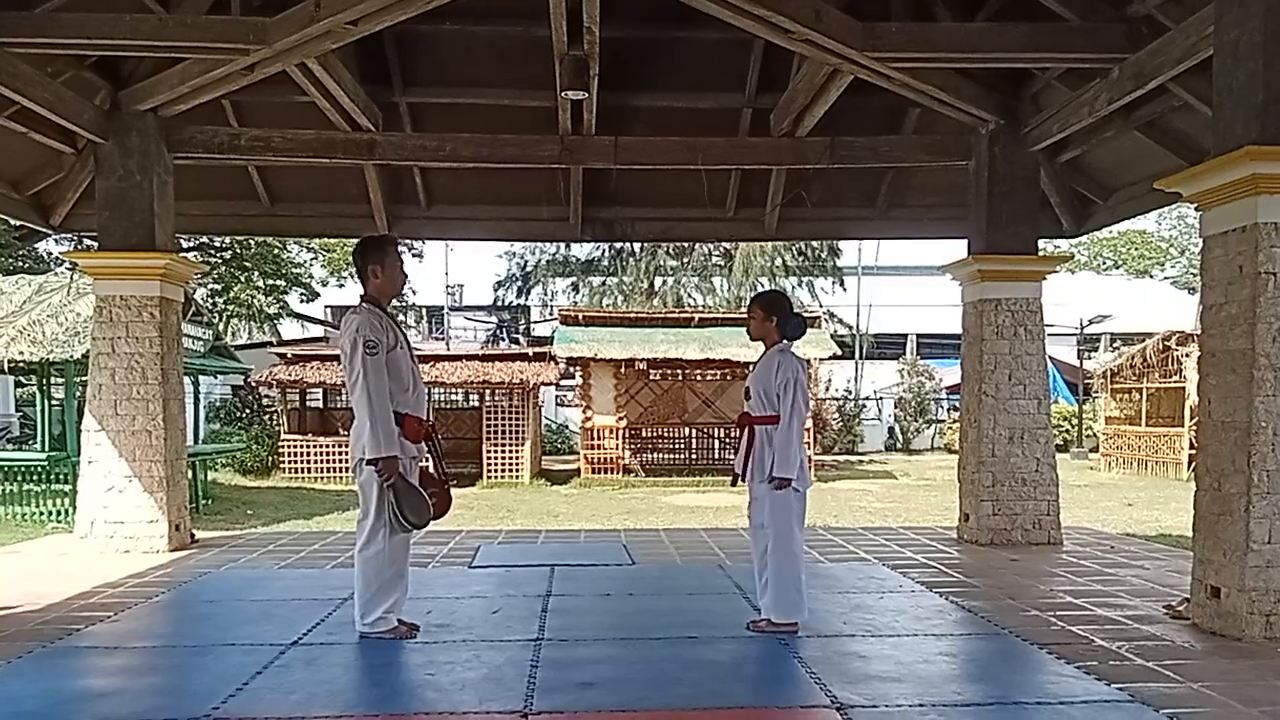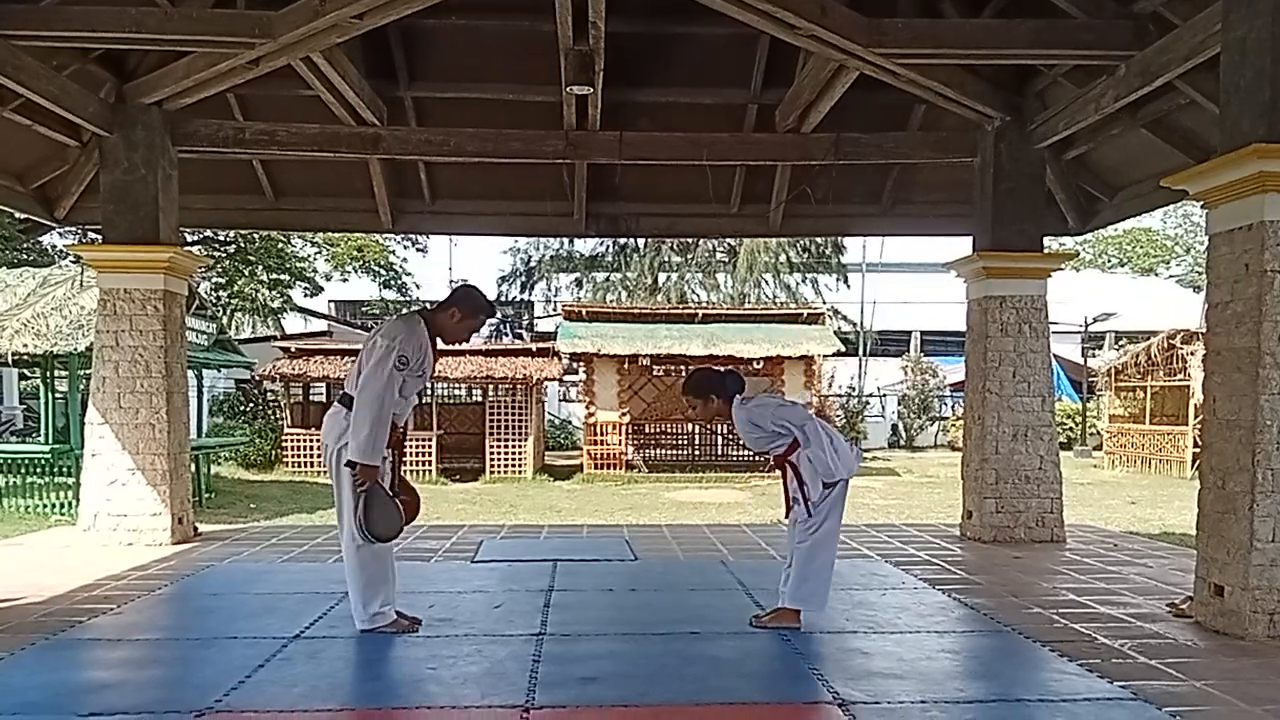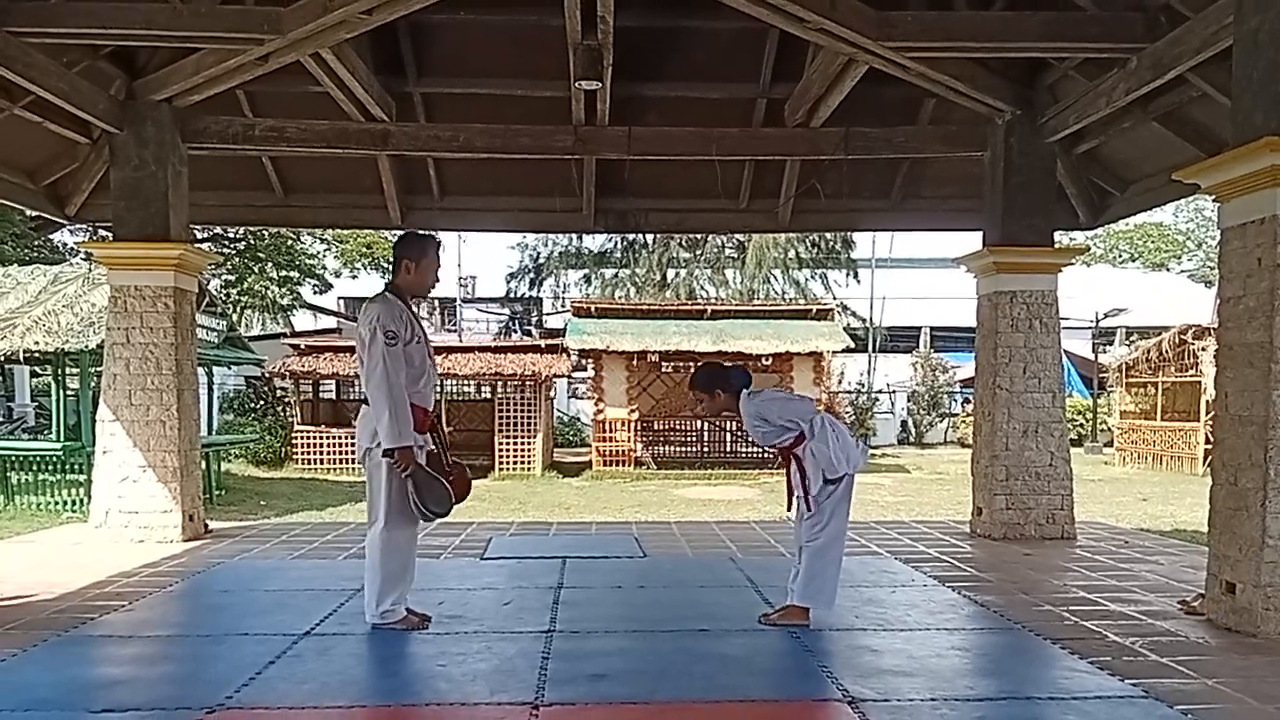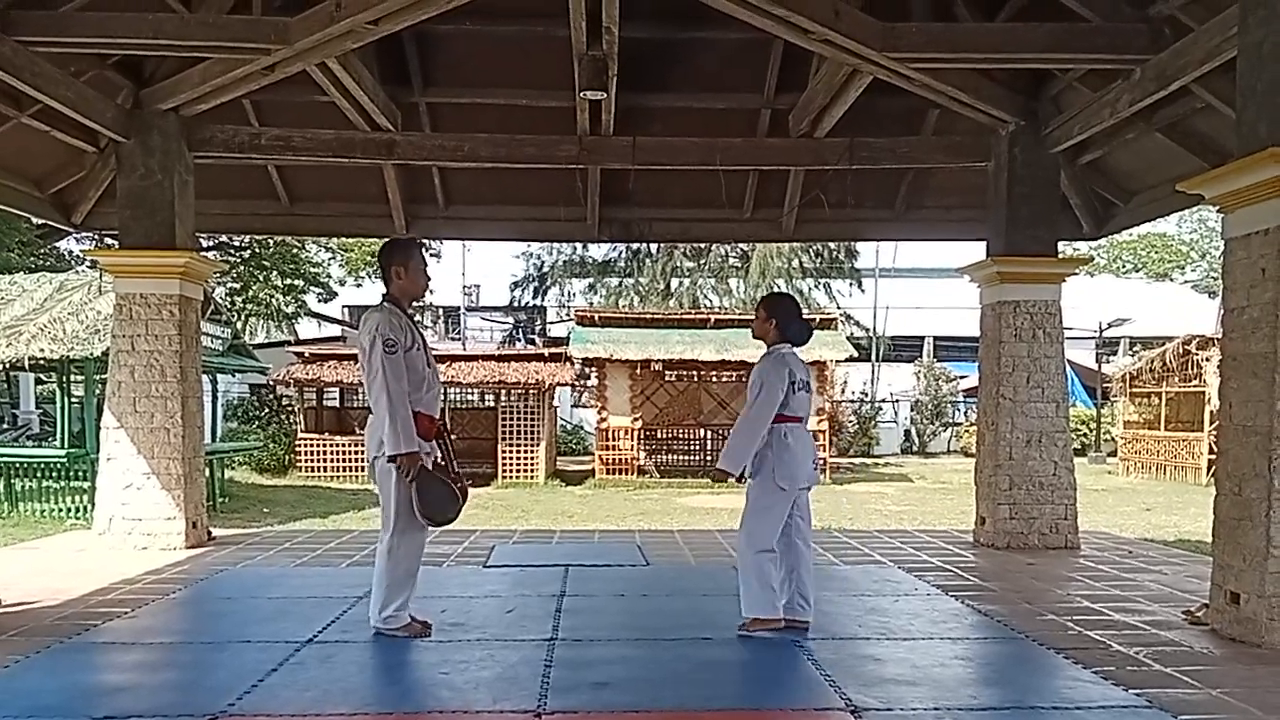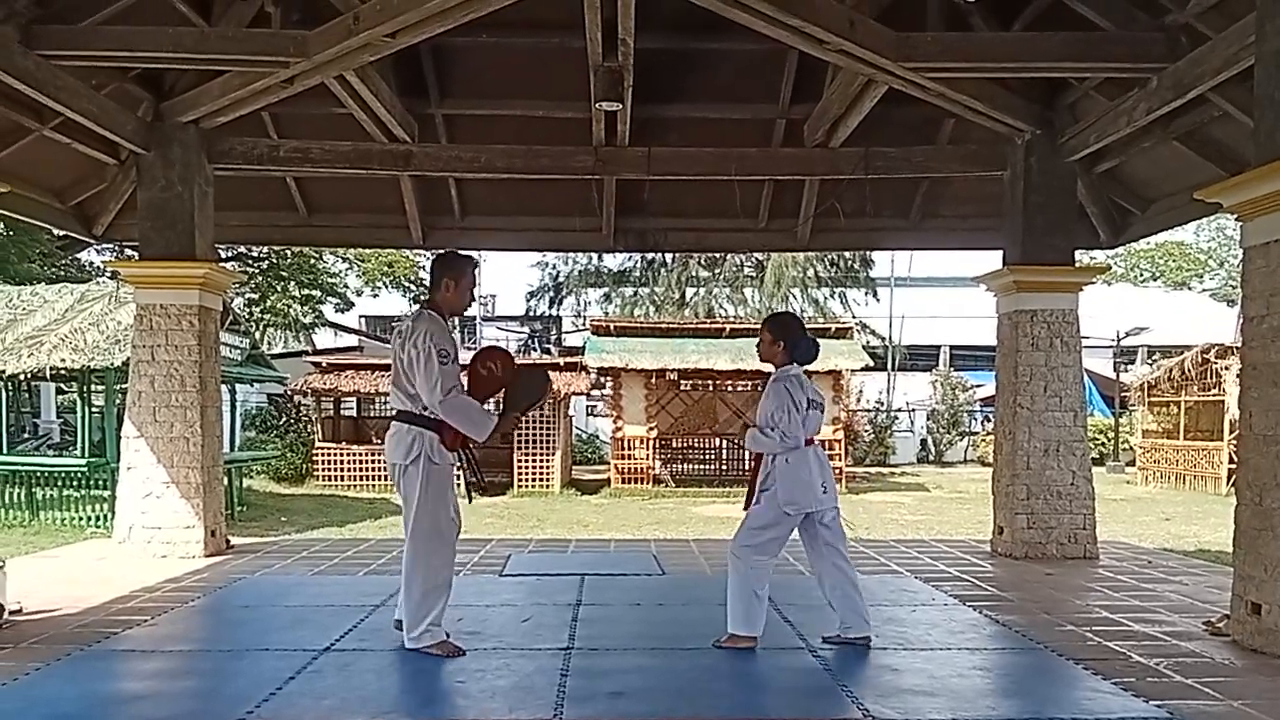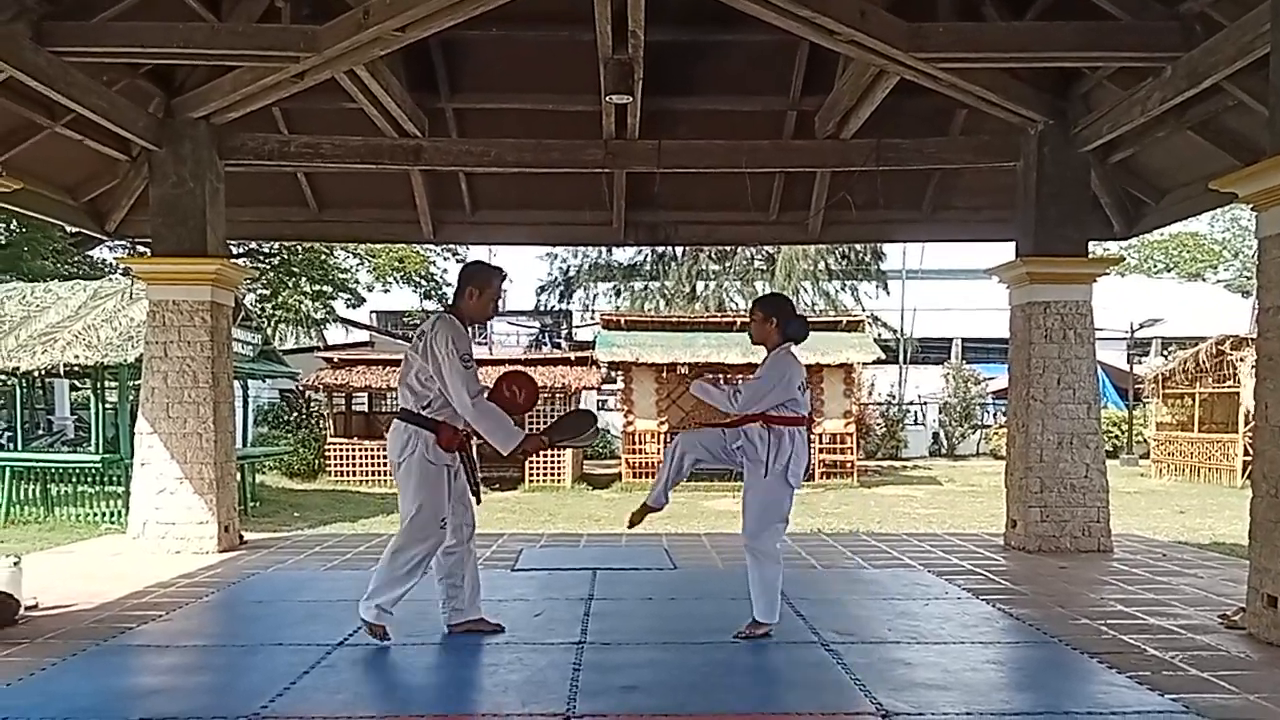
dt=0.7s
person 1, frame 1
left shoulder: (383, 321)
right shoulder: (364, 325)
right elbow: (369, 394)
right wrist: (385, 453)
left hip: (399, 441)
right hip: (383, 443)
left knee: (395, 533)
right knee: (380, 532)
left ankle: (385, 614)
right ankle: (374, 621)
person 1, frame 2
left shoulder: (420, 336)
right shoulder: (405, 337)
right elbow: (374, 398)
left wrist: (377, 455)
right wrist: (367, 459)
left hip: (369, 436)
right hip: (353, 433)
right knee: (363, 527)
left ankle: (381, 607)
right ankle: (373, 614)
person 1, frame 3
left shoulder: (402, 312)
right shoulder: (383, 313)
right elbow: (386, 384)
left wrist: (412, 439)
right wrist: (401, 442)
left hip: (403, 430)
right hip: (390, 432)
left knee: (403, 520)
right knee: (391, 521)
left ankle: (392, 604)
right ankle: (384, 611)
person 1, frame 4
left shoulder: (401, 322)
right shoulder: (383, 323)
right elbow: (387, 392)
right wrist: (404, 448)
left hip: (410, 437)
right hip: (398, 439)
left knee: (407, 527)
right knee: (403, 528)
left ankle: (393, 611)
right ankle: (388, 615)
person 1, frame 5
left shoulder: (417, 324)
right shoulder: (431, 330)
right elbow: (441, 397)
left wrist: (475, 402)
right wrist: (493, 425)
left hip: (420, 441)
right hip: (422, 443)
left knee: (437, 534)
right knee: (431, 539)
left ankle: (412, 614)
right ankle: (422, 632)
person 1, frame 6
left shoulder: (448, 329)
right shoulder: (446, 333)
right elbow: (469, 401)
left wrist: (505, 418)
right wrist: (518, 439)
left hip: (441, 445)
right hip: (420, 441)
left knee: (458, 527)
right knee: (425, 530)
left ankle: (462, 612)
right ankle: (376, 607)
person 2, frame 1
left shoulder: (786, 363)
right shoulder: (769, 360)
left elbow: (792, 419)
left wrist: (784, 470)
left hip: (778, 465)
right hip: (763, 464)
left knee: (781, 537)
right knee: (764, 535)
left ankle: (785, 615)
right ankle: (776, 611)
person 2, frame 2
left shoulder: (748, 413)
right shoulder: (742, 410)
left elbow: (801, 421)
right elbow: (795, 413)
left wrist: (832, 466)
left hip: (822, 464)
right hip: (807, 467)
left knee: (811, 535)
right knee: (801, 534)
left ankle: (791, 611)
right ankle: (788, 605)
person 2, frame 3
left shoulder: (754, 408)
right shoulder: (751, 404)
left elbow: (808, 414)
right elbow: (804, 406)
left hip: (827, 460)
right hip: (817, 460)
left knee: (819, 534)
right knee: (808, 532)
left ankle: (800, 610)
right ankle: (798, 602)
person 2, frame 4
left shoulder: (773, 364)
right shoulder: (796, 364)
left elbow: (756, 417)
left wrist: (728, 462)
left hip: (777, 457)
right hip: (795, 454)
left knee: (755, 539)
right knee: (792, 539)
left ankle: (766, 612)
right ankle: (797, 612)
person 2, frame 5
left shoulder: (780, 386)
right shoulder: (802, 382)
left elbow: (787, 439)
left wrist: (753, 437)
right wrist: (761, 433)
left hip: (788, 480)
right hip: (814, 477)
left knee: (747, 551)
right knee: (830, 554)
left ankle: (745, 631)
right ankle: (856, 627)
person 2, frame 6
left shoulder: (784, 365)
right shoulder: (777, 363)
left elbow: (740, 402)
left wrist: (701, 387)
right wrist: (705, 389)
left hip: (778, 453)
right hip: (755, 444)
left knee: (762, 538)
right knee: (685, 443)
left ankle: (764, 617)
right ankle: (654, 502)
